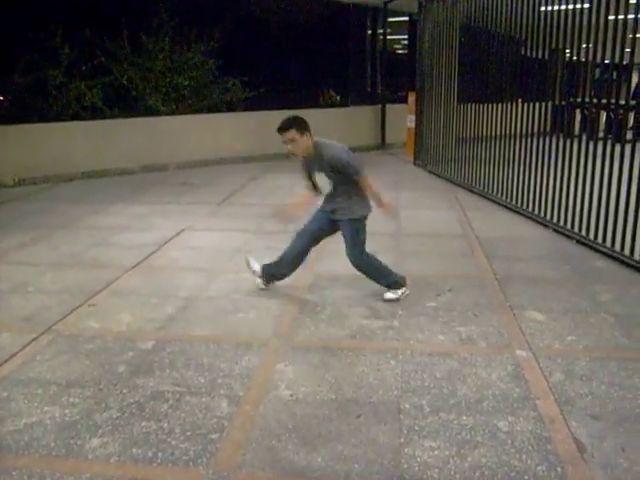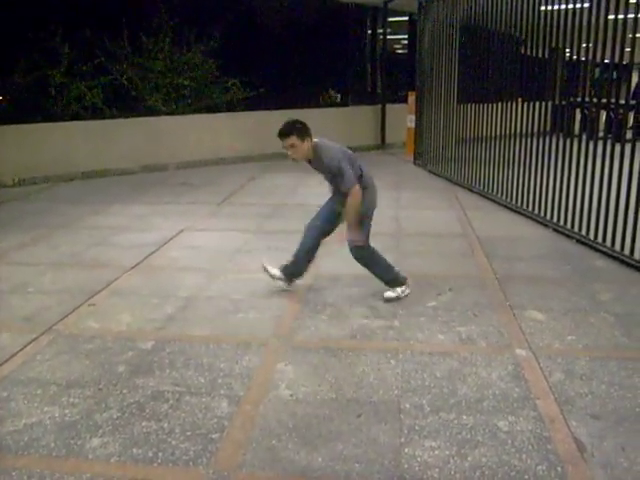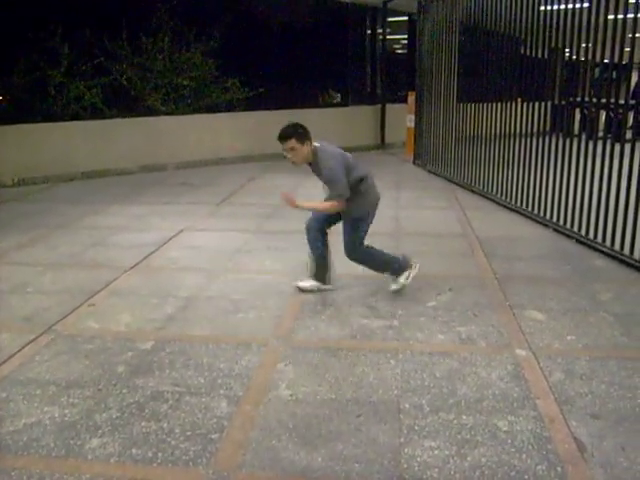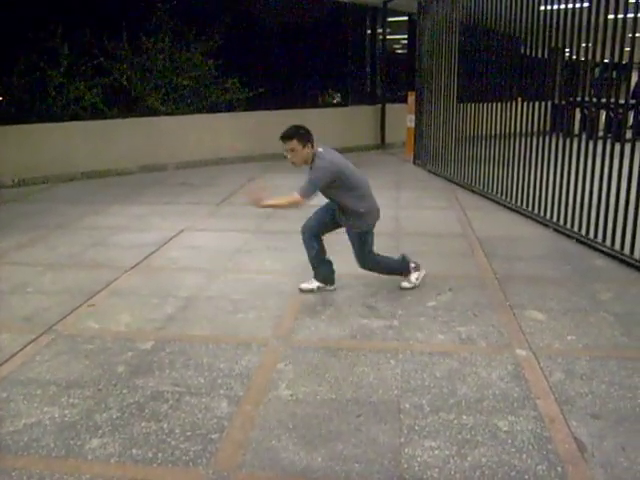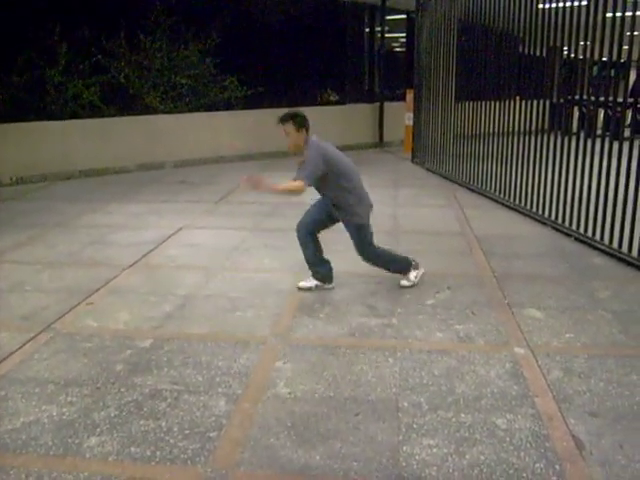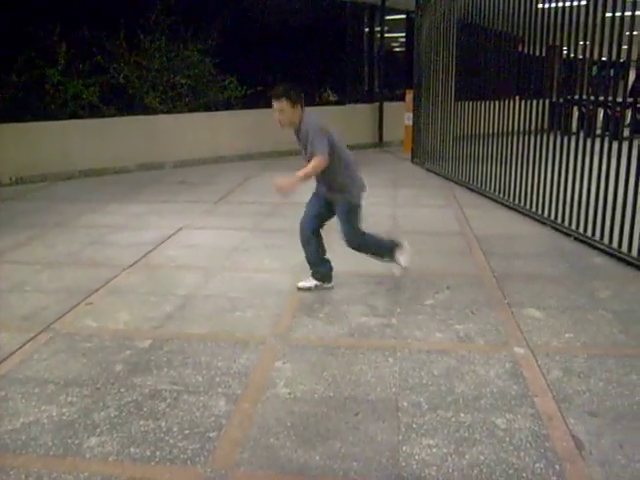
dt=0.1s
person 1, frame 1
left shoulder: (332, 153)
right shoulder: (306, 159)
left elbow: (361, 177)
right elbow: (312, 191)
left wrist: (379, 201)
right wrist: (293, 207)
left hip: (354, 205)
right hip: (334, 202)
left knee: (356, 256)
right knee: (303, 238)
left ankle: (397, 285)
right ankle: (270, 274)
person 1, frame 2
left shoulder: (332, 157)
right shoulder: (310, 153)
left elbow: (355, 191)
left wrist: (351, 227)
left hip: (360, 197)
right hip: (341, 195)
left knee: (359, 249)
right knee: (313, 231)
left ankle: (398, 283)
right ankle: (290, 272)
person 1, frame 3
left shoulder: (329, 163)
right shoulder: (315, 151)
left elbow: (338, 204)
left wrist: (301, 205)
left hip: (362, 197)
right hip: (347, 192)
left knee: (353, 250)
right knee: (314, 226)
left ankle: (403, 268)
right ankle: (320, 278)
person 1, frame 4
left shoulder: (323, 167)
right shoulder: (320, 153)
left elbow: (298, 200)
left wrist: (264, 203)
left hip: (361, 212)
right hip: (341, 204)
left knee: (365, 260)
right knee: (309, 231)
left ankle: (410, 268)
right ankle: (324, 279)
person 1, frame 5
left shoulder: (315, 153)
right shoulder: (312, 145)
left elbow: (300, 187)
left wrist: (267, 187)
left hip: (353, 205)
right hip: (333, 199)
left knee: (366, 250)
right knee: (304, 228)
left ankle: (410, 267)
right ankle: (322, 277)
person 1, frame 6
left shoulder: (311, 126)
right shoulder: (301, 126)
left elbow: (321, 160)
left wrist: (294, 180)
left hip: (345, 188)
right hip: (326, 187)
left knee: (353, 238)
right knee: (307, 228)
left ankle: (395, 249)
right ankle: (321, 275)
